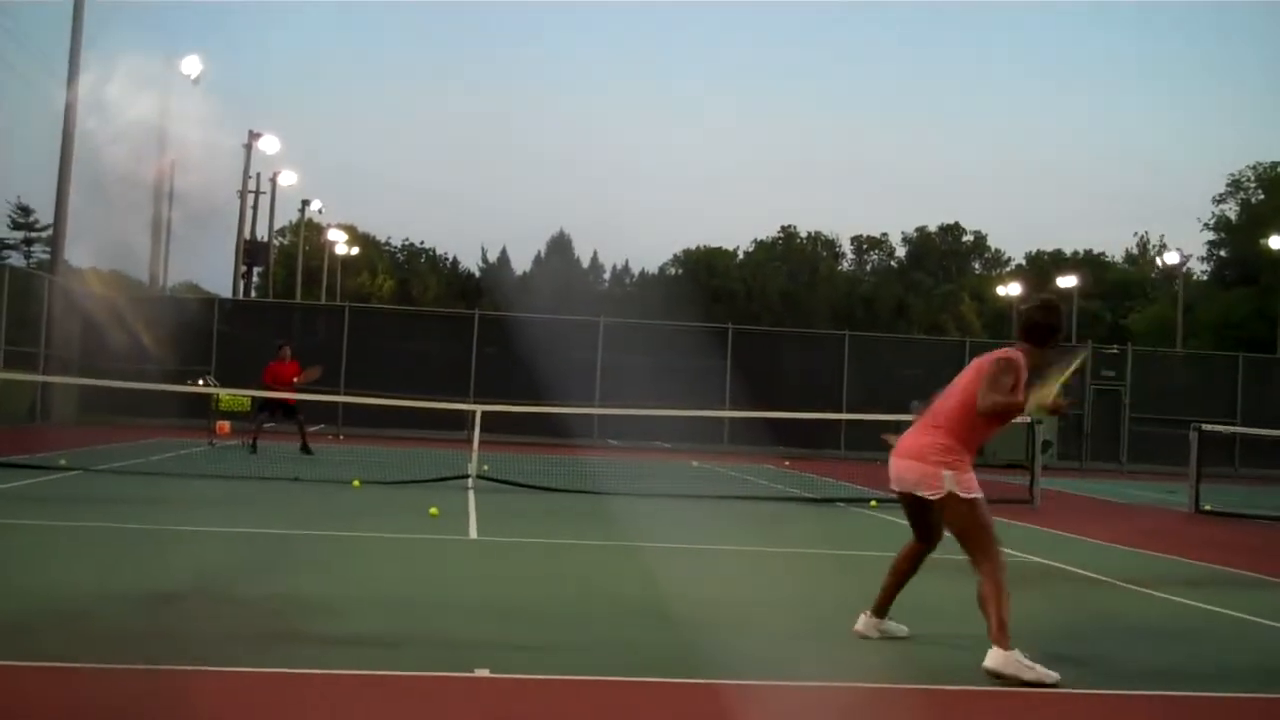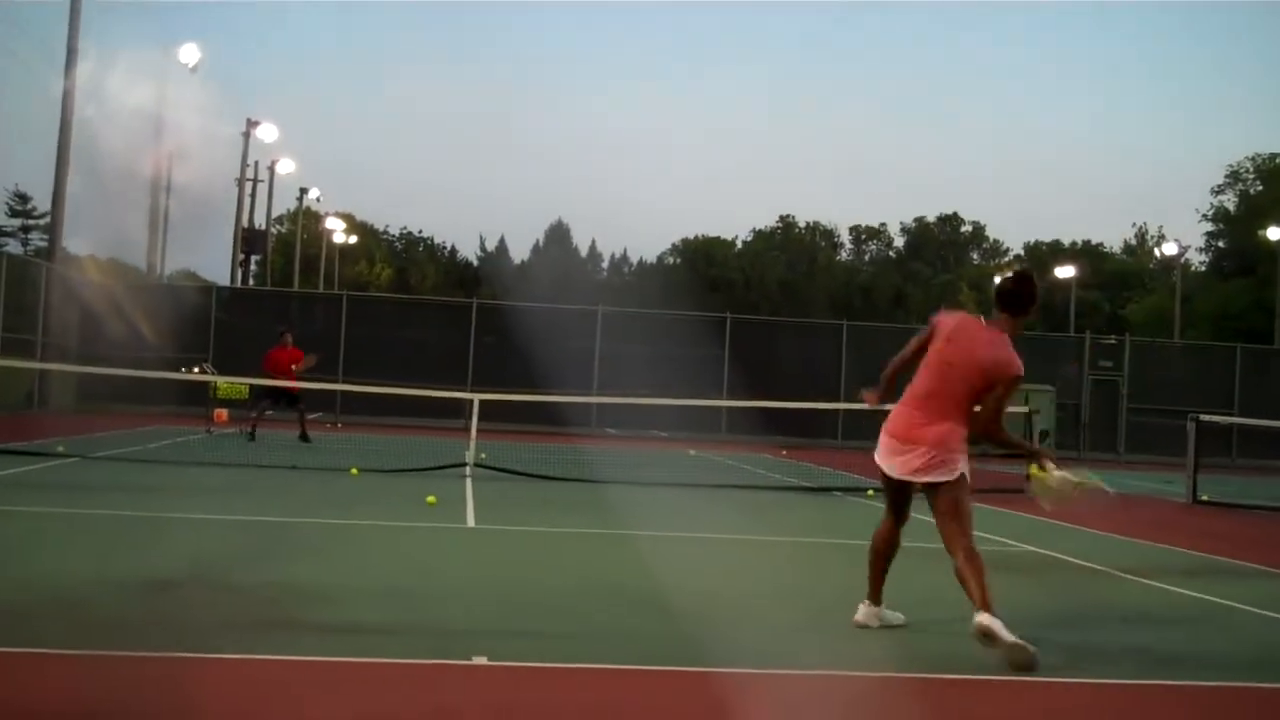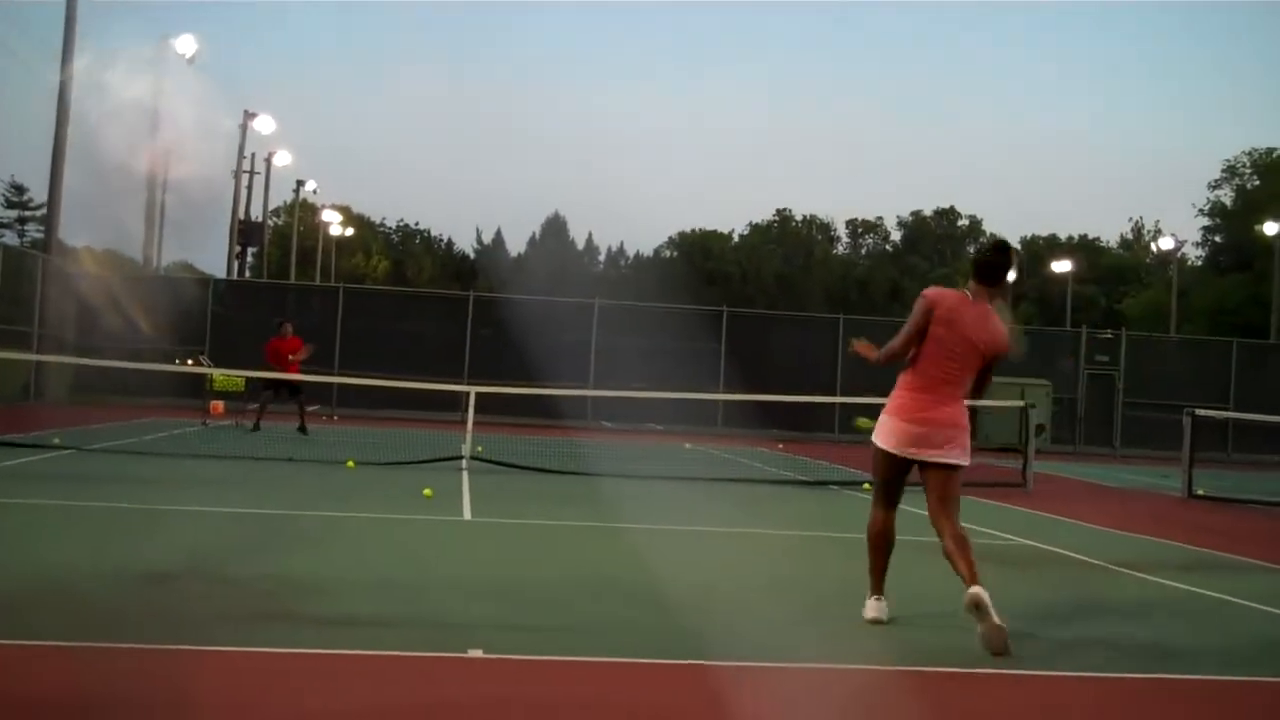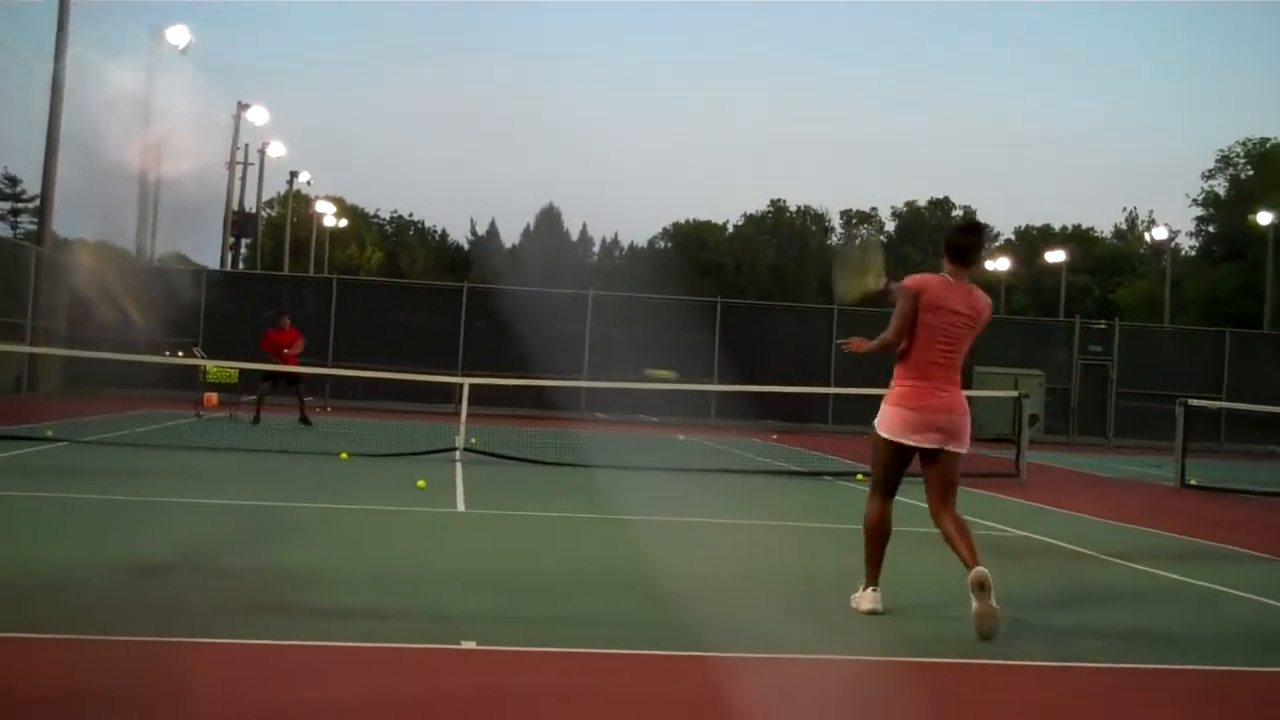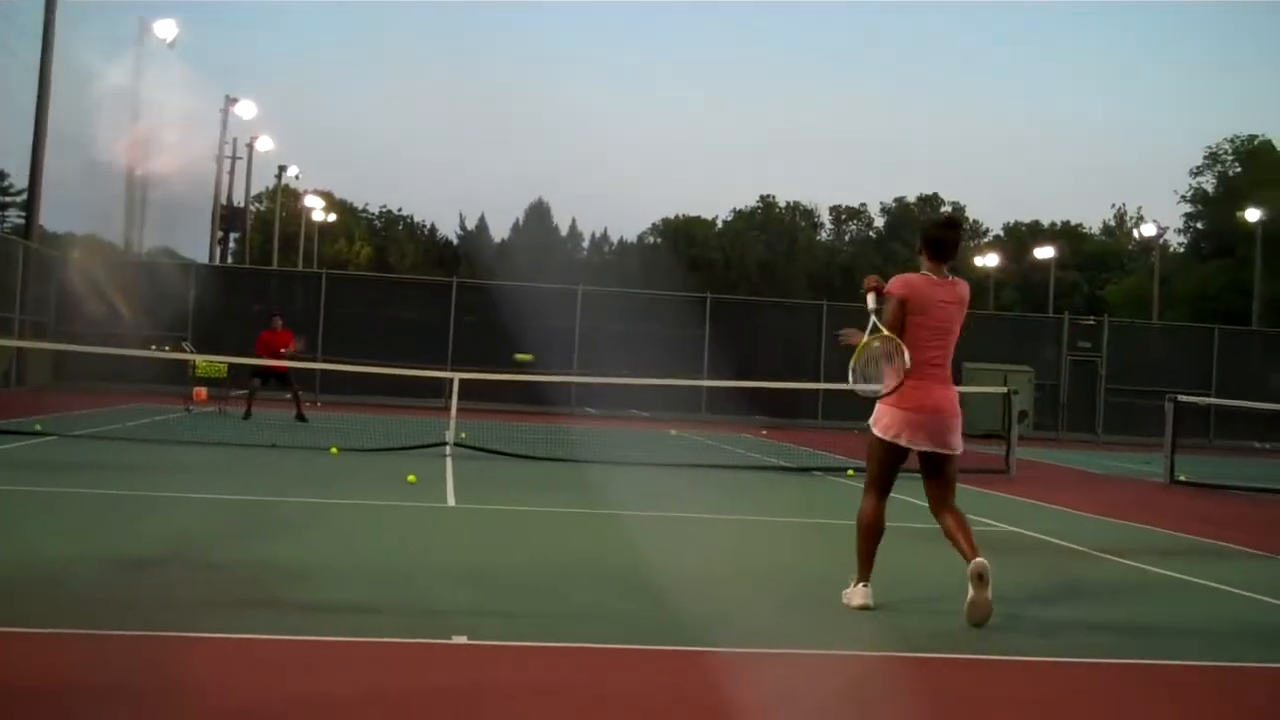
dt=0.1s
person 1, frame 1
left shoulder: (994, 358)
right shoulder: (1010, 363)
right elbow: (985, 405)
left wrist: (910, 432)
left hip: (907, 454)
right hip: (939, 463)
left knee: (926, 539)
right knee: (988, 561)
left ankle: (874, 618)
right ankle: (1002, 652)
person 1, frame 2
left shoulder: (949, 320)
right shoulder: (1009, 364)
left elbow: (898, 363)
right elbow: (991, 431)
left wrist: (878, 392)
right wrist: (1028, 450)
left hip: (899, 433)
right hip: (941, 447)
left knee: (894, 517)
right knee: (960, 540)
left ankle: (872, 605)
right ankle: (986, 617)
person 1, frame 3
left shoulder: (935, 297)
right shoulder: (999, 336)
left elbow: (899, 350)
left wrist: (877, 355)
left hip: (903, 417)
right hip: (947, 429)
left knee: (884, 506)
right knee: (947, 522)
left ankle: (876, 599)
right ankle: (975, 589)
person 1, frame 4
left shoulder: (917, 284)
right shoulder: (982, 305)
left elbow: (893, 342)
left wrist: (867, 345)
left hip: (908, 406)
right hip: (950, 411)
left knee: (880, 496)
right knee: (944, 511)
left ankle: (870, 590)
right ankle: (975, 571)
person 1, frame 5
left shoulder: (901, 285)
right shoulder: (962, 292)
left wrist: (863, 339)
left hip: (900, 405)
right hip: (942, 409)
left knee: (874, 493)
right knee: (945, 505)
left ankle: (862, 585)
right ankle: (975, 562)
